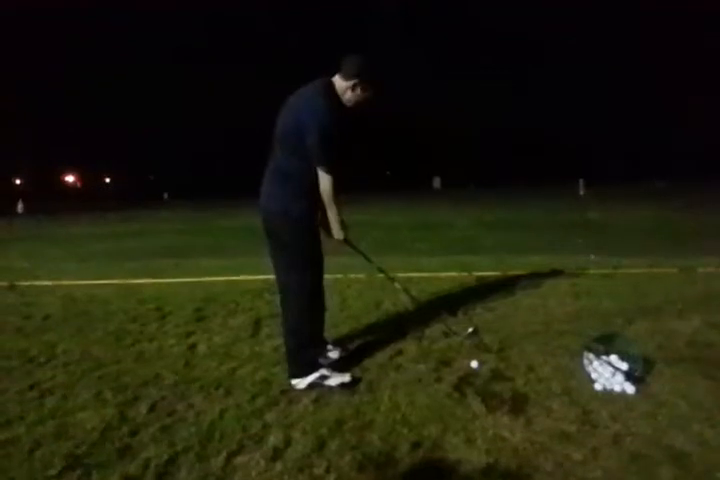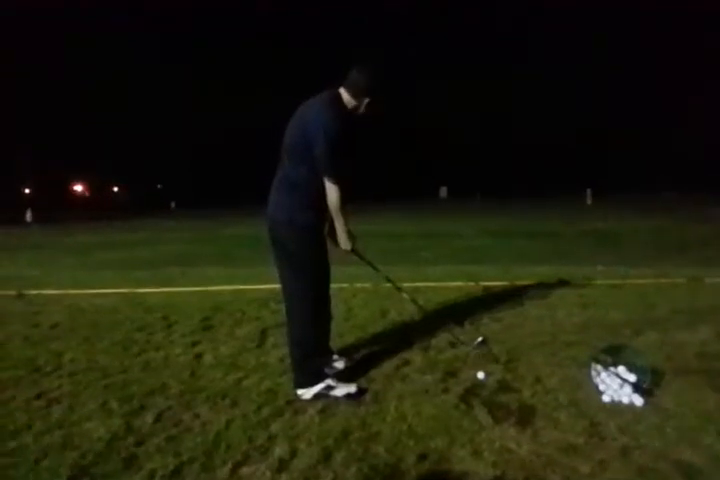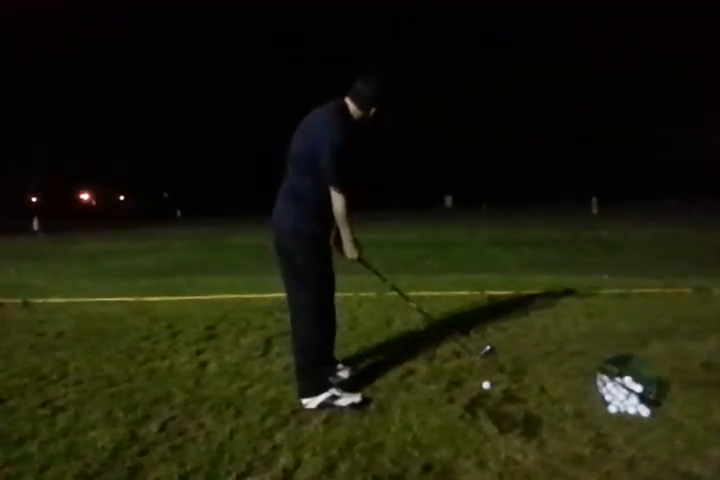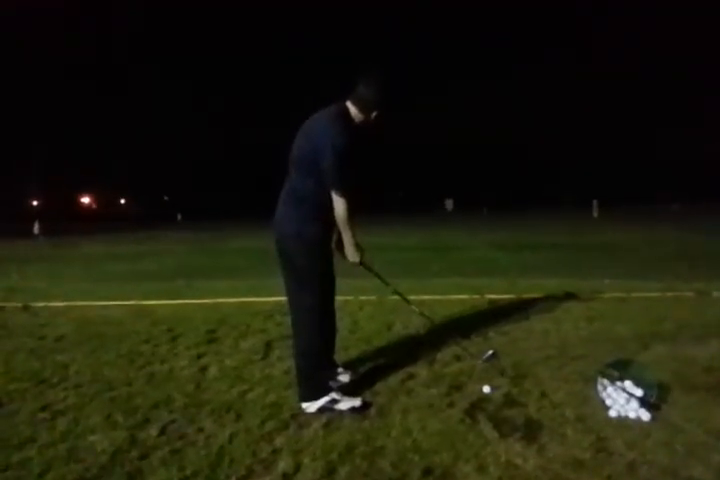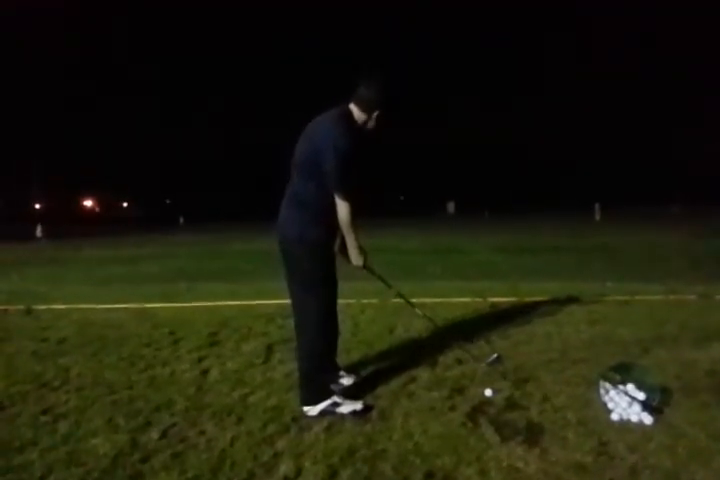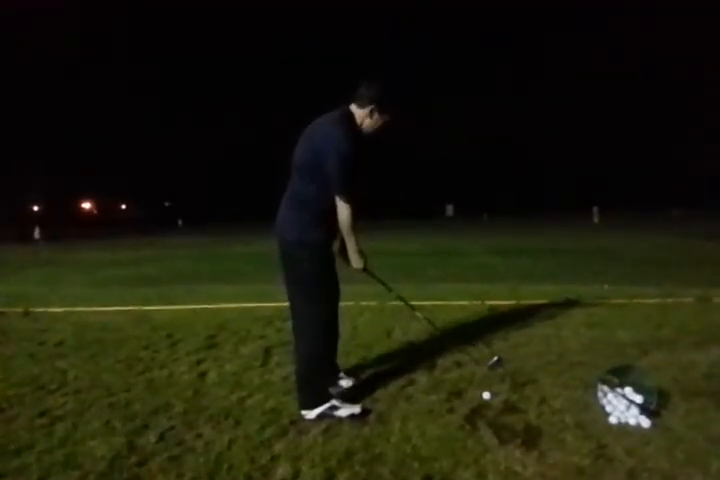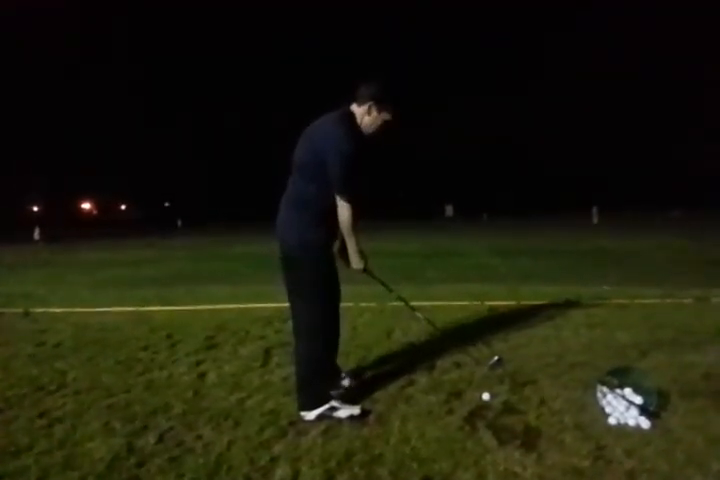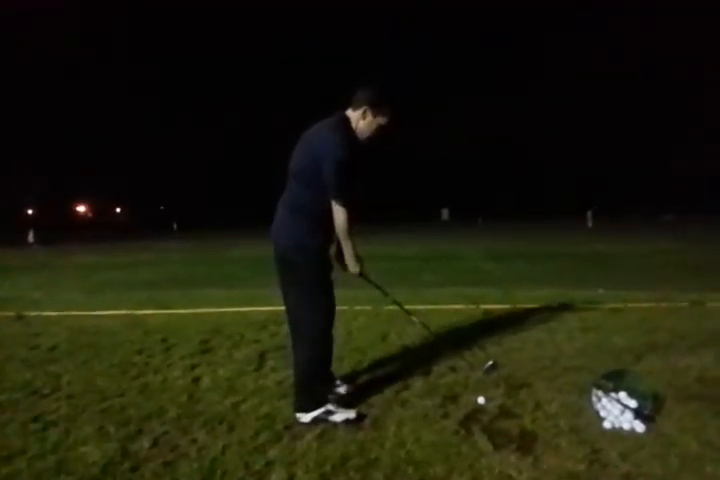
dt=0.5s
person 1, frame 1
left shoulder: (317, 97)
right shoulder: (320, 105)
right elbow: (324, 171)
left wrist: (324, 212)
right wrist: (334, 219)
left hip: (289, 201)
right hip: (287, 206)
left knee: (309, 279)
right knee: (299, 284)
left ankle: (313, 344)
right ankle: (305, 369)
person 1, frame 2
left shoulder: (325, 108)
right shoulder: (328, 117)
right elbow: (331, 181)
left wrist: (330, 222)
right wrist: (341, 229)
left hip: (296, 211)
right hip: (294, 216)
left knee: (316, 289)
right knee: (304, 294)
left ankle: (319, 354)
right ankle: (311, 379)
person 1, frame 3
left shoulder: (329, 118)
right shoulder: (333, 127)
right elbow: (336, 190)
left wrist: (335, 230)
right wrist: (348, 238)
left hip: (302, 220)
right hip: (299, 225)
left knee: (321, 298)
right knee: (310, 303)
left ankle: (323, 363)
right ankle: (316, 389)
person 1, frame 4
left shoulder: (331, 121)
right shoulder: (335, 132)
right elbow: (338, 194)
left wrist: (336, 233)
right wrist: (349, 242)
left hip: (303, 223)
right hip: (301, 228)
left knee: (321, 302)
right knee: (311, 307)
left ankle: (323, 367)
right ankle: (315, 393)
person 1, frame 5
left shoulder: (334, 124)
right shoulder: (338, 134)
right elbow: (341, 198)
left wrist: (340, 237)
right wrist: (353, 246)
left hip: (306, 226)
right hip: (304, 231)
left knee: (323, 305)
right knee: (314, 310)
left ankle: (326, 370)
right ankle: (317, 396)
person 1, frame 6
left shoulder: (334, 126)
right shoulder: (340, 136)
right elbow: (342, 201)
left wrist: (341, 241)
right wrist: (353, 249)
left hip: (304, 228)
right hip: (304, 233)
left knee: (325, 305)
right knee: (313, 313)
left ankle: (326, 373)
right ankle: (315, 400)
person 1, frame 7
left shoulder: (333, 127)
right shoulder: (341, 135)
right elbow: (343, 201)
left wrist: (343, 243)
right wrist: (353, 249)
left hip: (304, 229)
right hip: (304, 235)
left knee: (326, 307)
right knee: (312, 315)
left ankle: (327, 374)
right ankle: (314, 401)
person 1, frame 8
left shoulder: (329, 133)
right shoulder: (336, 141)
right elbow: (338, 205)
left wrist: (340, 247)
right wrist: (349, 253)
left hip: (298, 234)
right hip: (301, 239)
left knee: (317, 313)
right knee: (312, 317)
left ankle: (321, 380)
right ankle: (311, 404)
